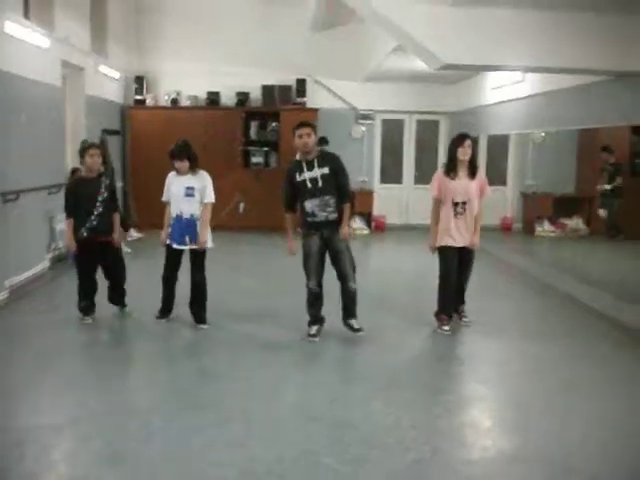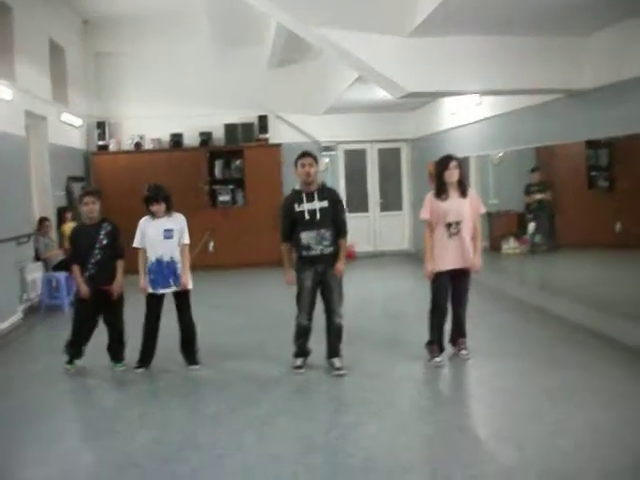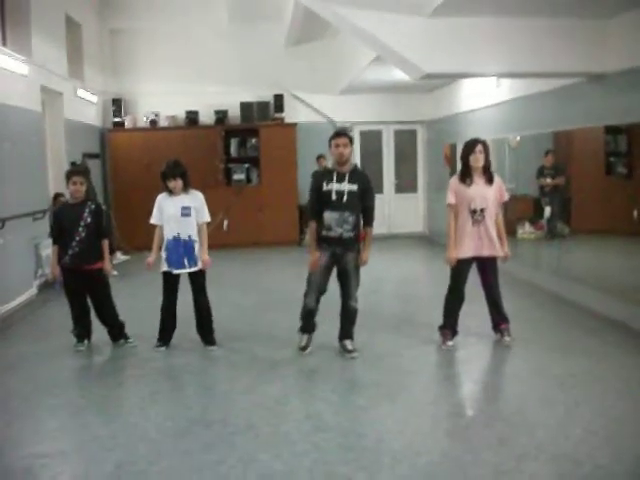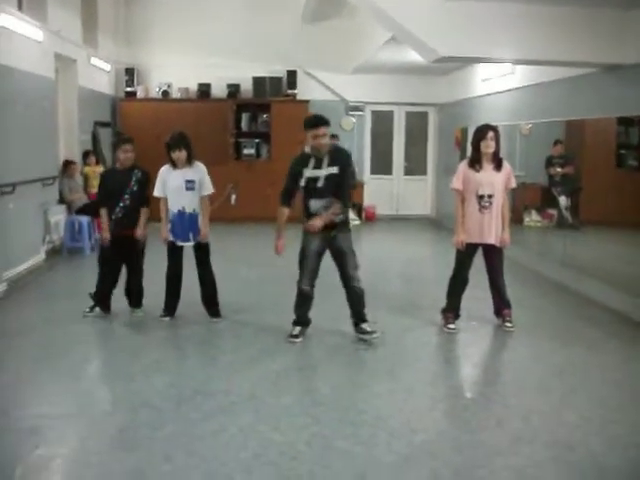
dt=1s
person 1, frame 1
left shoulder: (332, 160)
right shoulder: (293, 170)
left elbow: (345, 194)
right elbow: (290, 207)
left wrist: (345, 224)
right wrist: (290, 237)
left hip: (335, 229)
right hip: (311, 232)
left knee: (347, 275)
right knee: (313, 281)
left ankle: (350, 317)
right ankle: (315, 321)
person 1, frame 2
left shoulder: (331, 195)
right shoulder: (291, 201)
left elbow: (341, 231)
right elbow: (286, 238)
left wrist: (341, 259)
right wrist: (288, 268)
left hip: (330, 264)
right hip: (306, 266)
left knee: (334, 312)
right knee: (304, 314)
left ankle: (334, 355)
right ankle: (301, 354)
person 1, frame 3
left shoulder: (362, 179)
right shoulder: (320, 178)
left elbow: (368, 217)
right elbow: (312, 215)
left wrist: (366, 248)
right wrist: (313, 249)
left hip: (350, 248)
right hip: (325, 246)
left knee: (350, 297)
right knee: (313, 293)
left ankle: (346, 338)
right ankle: (306, 331)
person 1, frame 4
left shoulder: (342, 157)
right shoulder: (300, 163)
left elbow: (345, 196)
right elbow: (286, 200)
left wrist: (323, 218)
right wrist: (279, 235)
left hip: (340, 229)
right hip: (313, 230)
left knee: (352, 277)
right knee: (306, 280)
left ankle: (361, 323)
right ankle: (301, 322)
person 2, frame 1
left shoulder: (478, 176)
right shoulder: (442, 175)
left elbow: (479, 208)
right elbow: (435, 207)
left wrist: (477, 234)
right wrist: (433, 235)
left hip: (468, 236)
right hip: (447, 236)
left knee: (463, 275)
right knee: (448, 275)
left ankle: (458, 306)
right ankle: (443, 315)
person 2, frame 2
left shoulder: (470, 195)
right shoulder: (432, 198)
left elbow: (476, 227)
right elbow: (428, 231)
left wrist: (477, 254)
right wrist: (428, 260)
left hip: (464, 259)
right hip: (441, 260)
left knee: (460, 302)
right knee: (439, 303)
left ankle: (459, 339)
right ankle: (435, 345)
person 2, frame 3
left shoulder: (495, 181)
right shoulder: (457, 182)
left elbow: (498, 214)
right elbow: (452, 216)
left wrist: (504, 243)
right wrist: (451, 247)
left hip: (488, 246)
right hip: (463, 246)
left knee: (492, 287)
right knee: (456, 289)
left ankle: (501, 325)
right ankle: (448, 330)
person 2, frame 4
left shoulder: (504, 168)
right shoulder: (466, 167)
left elbow: (505, 201)
right elbow: (459, 201)
left wrist: (506, 230)
right wrist: (459, 231)
left hip: (493, 232)
right hip: (469, 232)
left knee: (496, 274)
right knee: (460, 273)
left ankle: (504, 311)
right ankle: (450, 313)
person 3, frame 1
left shoulder: (203, 177)
right shoulder: (171, 178)
left elbow: (207, 207)
right elbow: (168, 206)
left wrist: (203, 233)
right wrist: (165, 229)
left hip: (196, 233)
right hip: (175, 233)
left knee: (198, 275)
right knee: (169, 272)
left ankle: (199, 315)
right ankle: (165, 309)
person 3, frame 2
left shoulder: (178, 219)
right shoulder: (144, 223)
left elbow: (184, 248)
right elbow: (141, 252)
left wrist: (185, 274)
right wrist: (142, 277)
left hip: (177, 276)
right hip: (154, 278)
left knee: (185, 317)
right knee: (151, 319)
left ankle: (191, 355)
right ankle: (144, 359)
person 3, frame 3
left shoulder: (196, 197)
right shoulder: (162, 199)
left elbow: (202, 227)
right elbow: (159, 228)
left wrist: (204, 252)
right wrist: (153, 254)
left hip: (193, 256)
right hip: (171, 257)
left knee: (200, 296)
right knee: (169, 298)
left ankle: (207, 335)
right ankle: (164, 337)
person 3, frame 4
left shoulder: (199, 169)
right shoulder: (165, 172)
left elbow: (205, 199)
right elbow: (163, 201)
left wrist: (205, 226)
right wrist: (164, 227)
left hip: (197, 227)
right hip: (175, 229)
left knee: (204, 267)
right knee: (173, 269)
left ankle: (212, 307)
right ankle: (169, 308)
person 4, frame 1
left shoulder: (106, 182)
right shoulder: (75, 185)
left elbow: (114, 209)
right elbow: (70, 214)
left wrist: (117, 231)
right wrist: (70, 238)
left hip: (106, 237)
right hip: (84, 239)
left knee: (117, 272)
right knee: (86, 276)
left ankle: (118, 300)
right ankle: (87, 310)
person 4, frame 2
left shoulder: (110, 227)
right shoulder: (77, 232)
left elbow: (119, 256)
right elbow: (74, 262)
left wrist: (119, 280)
right wrist: (80, 284)
left hip: (110, 285)
right hip: (88, 286)
left knee: (115, 324)
right knee: (82, 323)
left ankle: (117, 357)
right ankle: (72, 356)
person 4, frame 3
left shoulder: (94, 207)
right shoulder: (60, 211)
left elbow: (103, 236)
right elbow: (56, 241)
left wrist: (107, 260)
right wrist: (54, 264)
left hip: (94, 264)
right hip: (70, 267)
left knee: (104, 302)
right knee: (77, 304)
left ankle: (118, 334)
right ankle: (82, 337)
person 4, frame 4
left shoulder: (141, 175)
right shoulder: (107, 176)
left elbow: (145, 204)
right elbow: (102, 205)
left wrist: (141, 227)
right wrist: (105, 229)
left hip: (134, 231)
right hip: (113, 231)
left knee: (135, 269)
right knee: (108, 268)
left ankle: (136, 303)
right ankle: (101, 304)
